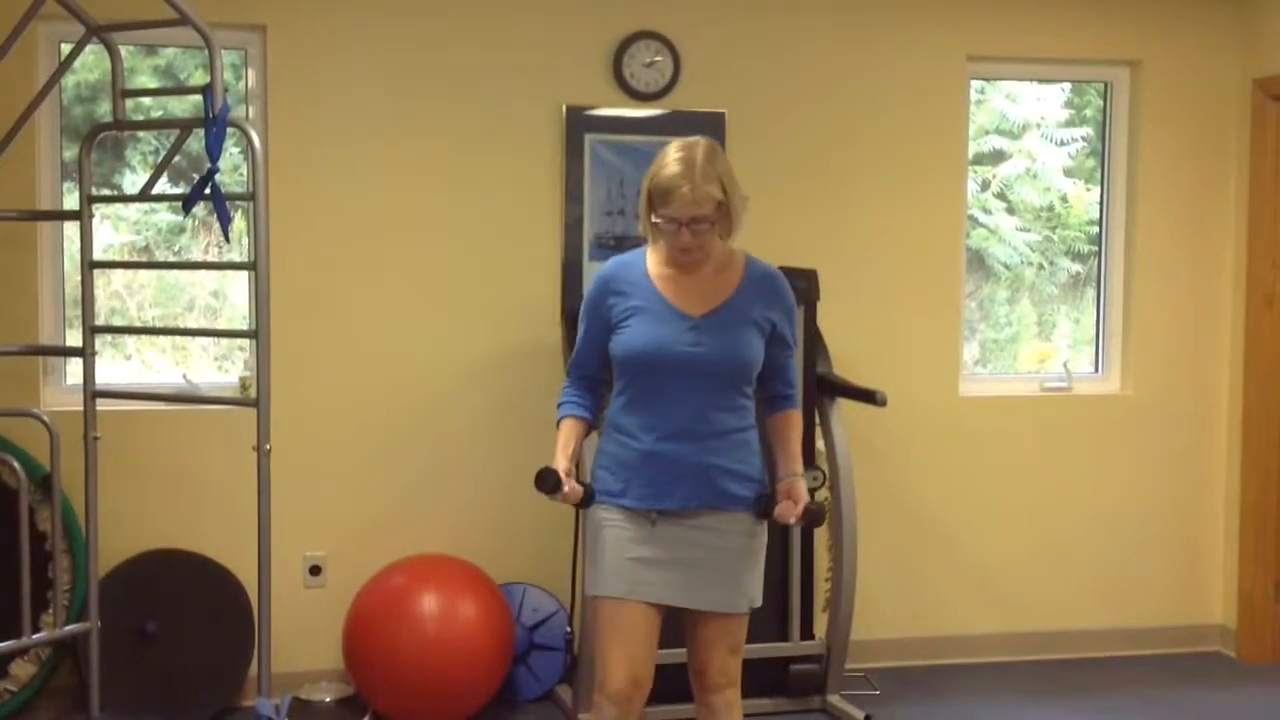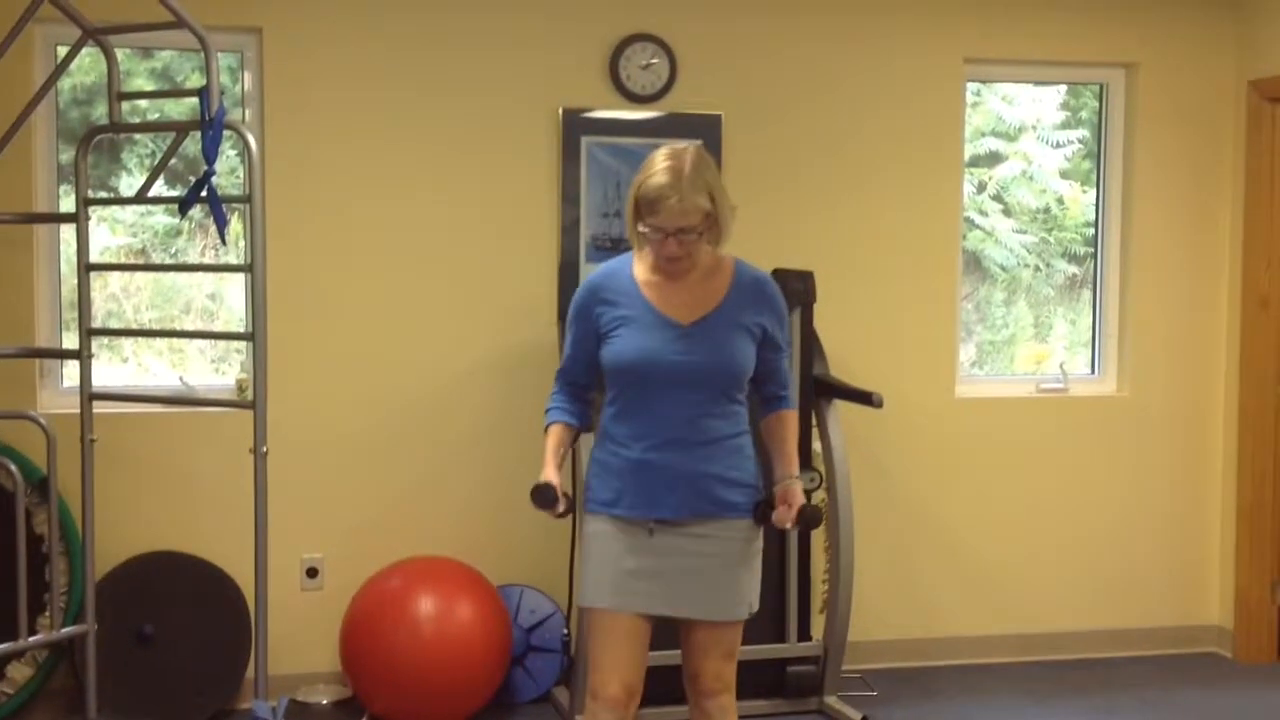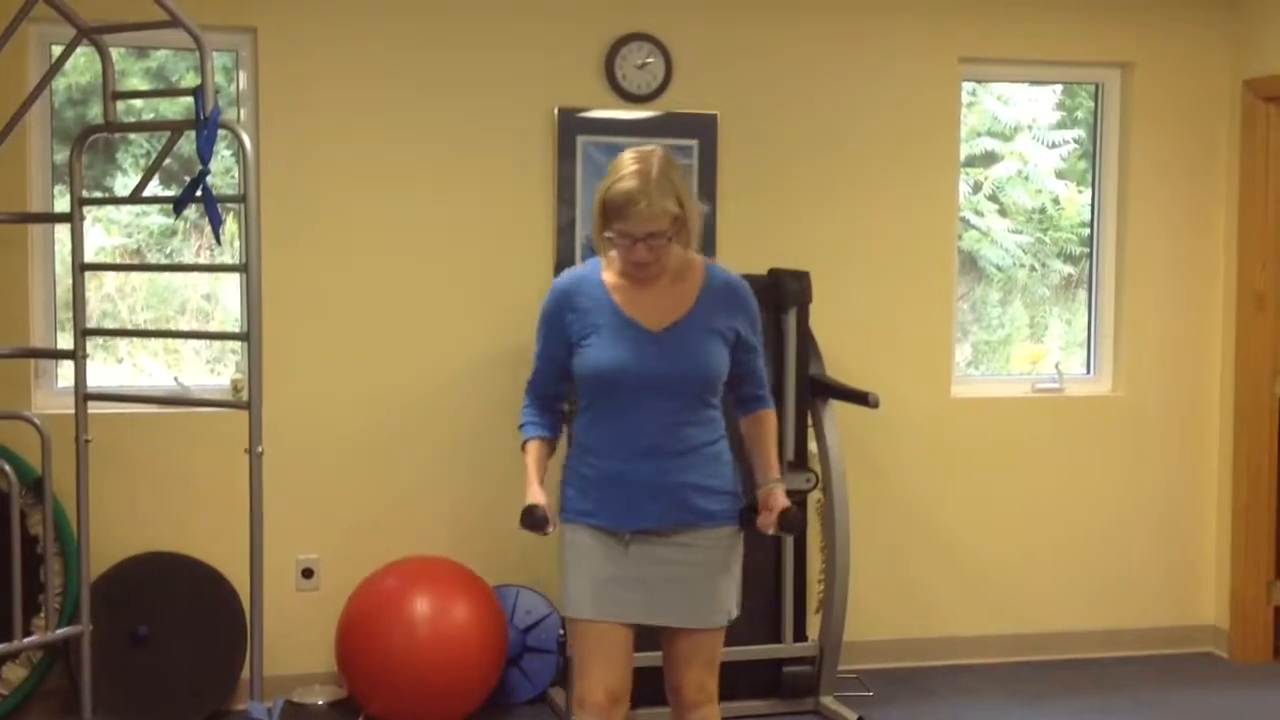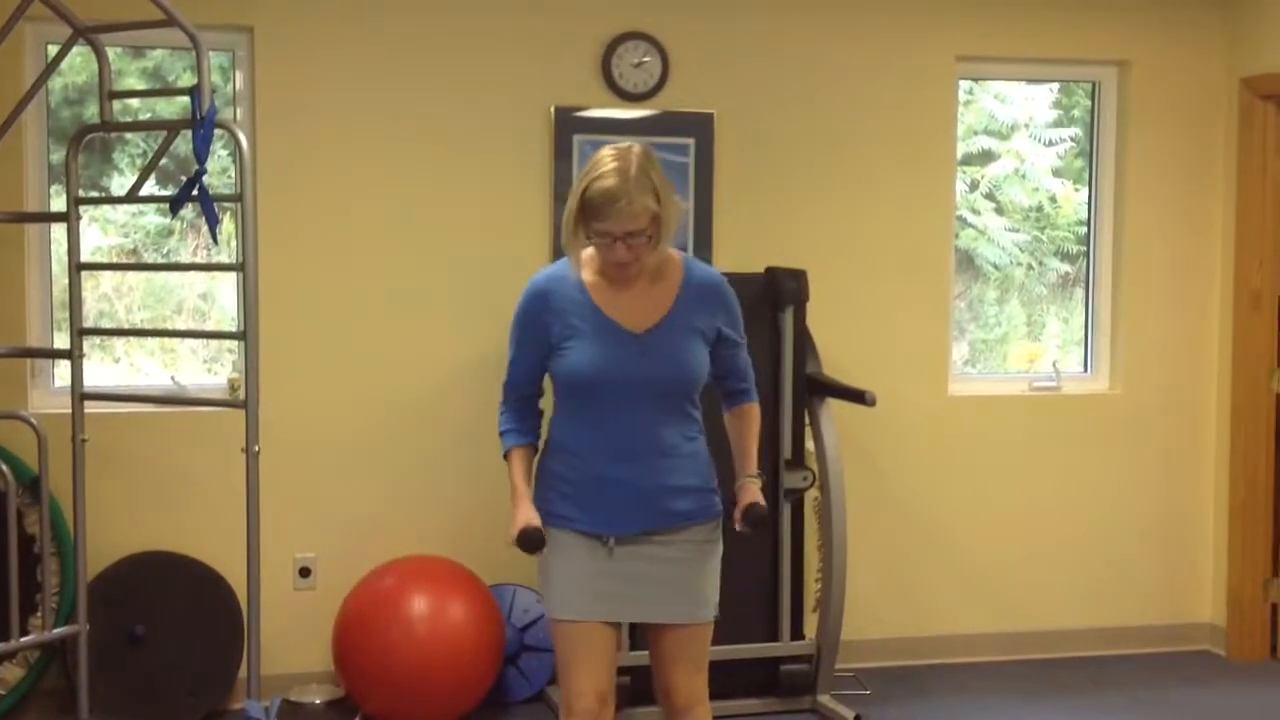
dt=0.2s
person 1, frame 1
left shoulder: (767, 289)
right shoulder: (616, 282)
left elbow: (780, 394)
right elbow: (584, 382)
left wrist: (790, 473)
right wrist: (564, 455)
left hip: (727, 508)
right hip: (628, 504)
person 1, frame 2
left shoulder: (756, 294)
right shoulder: (603, 289)
left elbow: (775, 396)
right elbow: (572, 389)
left wrist: (787, 476)
right wrist: (551, 463)
left hip: (721, 515)
right hip: (620, 514)
person 1, frame 3
left shoulder: (728, 296)
right shoulder: (572, 295)
left elbow: (752, 396)
right elbow: (543, 400)
left wrist: (769, 480)
right wrist: (534, 482)
left hip: (700, 523)
right hip: (599, 525)
person 1, frame 4
left shoulder: (707, 292)
right shoulder: (549, 294)
left elbow: (738, 389)
right elbow: (518, 403)
left wrist: (748, 477)
right wrist: (522, 496)
left hip: (681, 525)
right hip: (580, 527)
